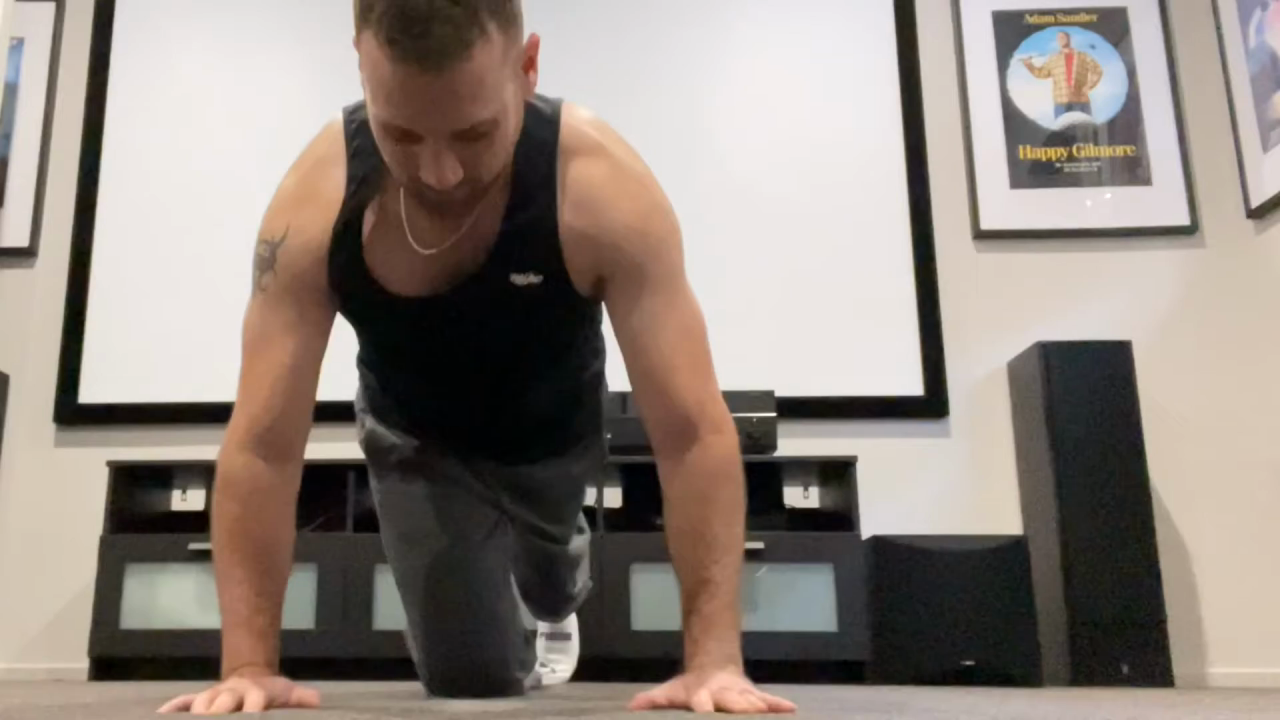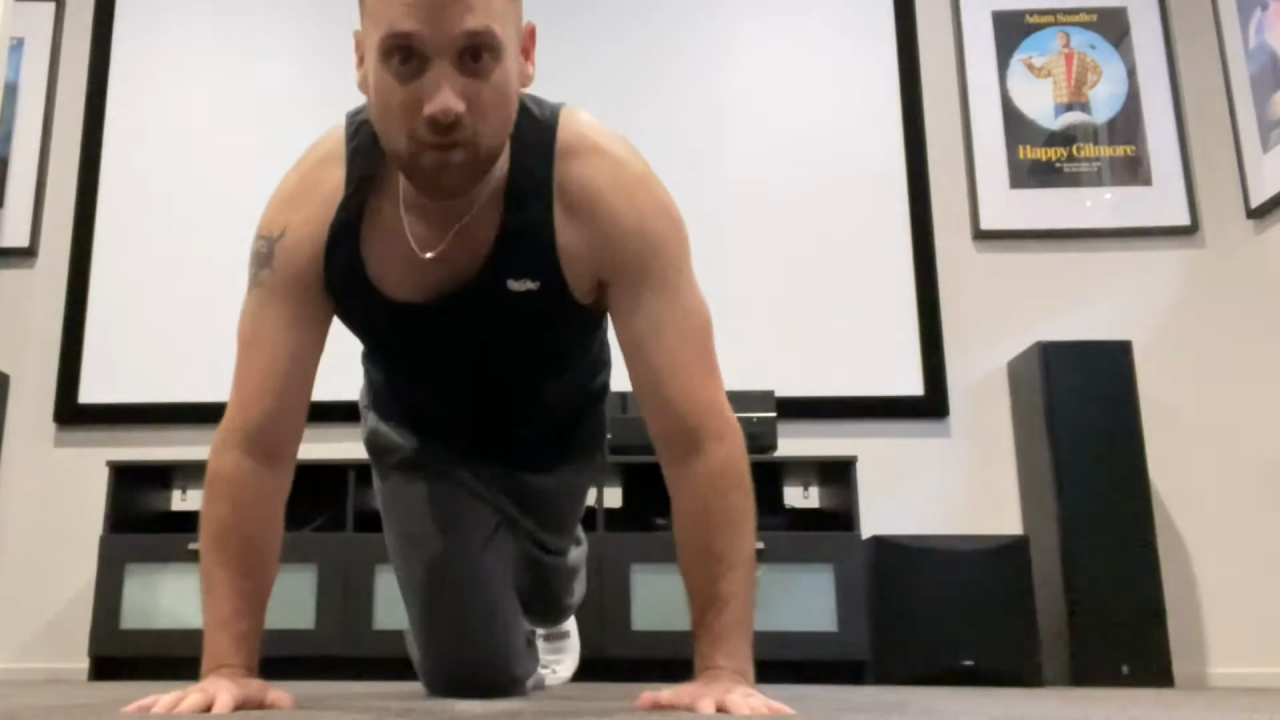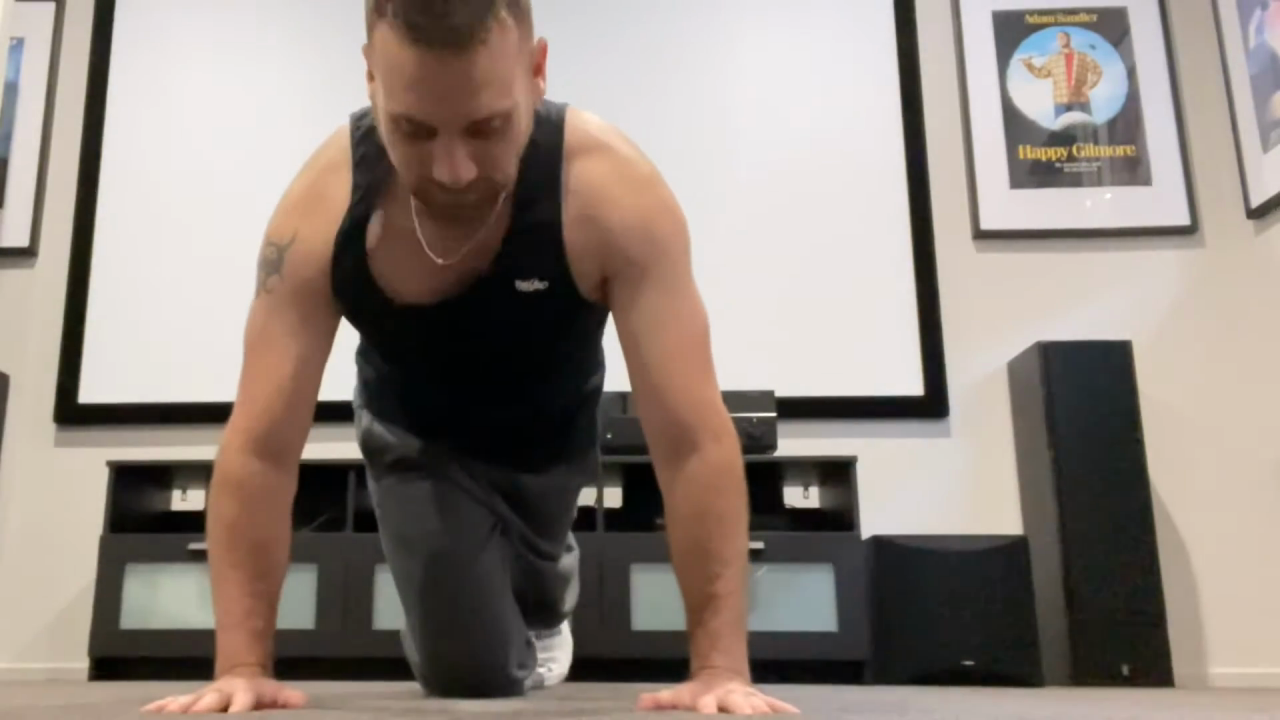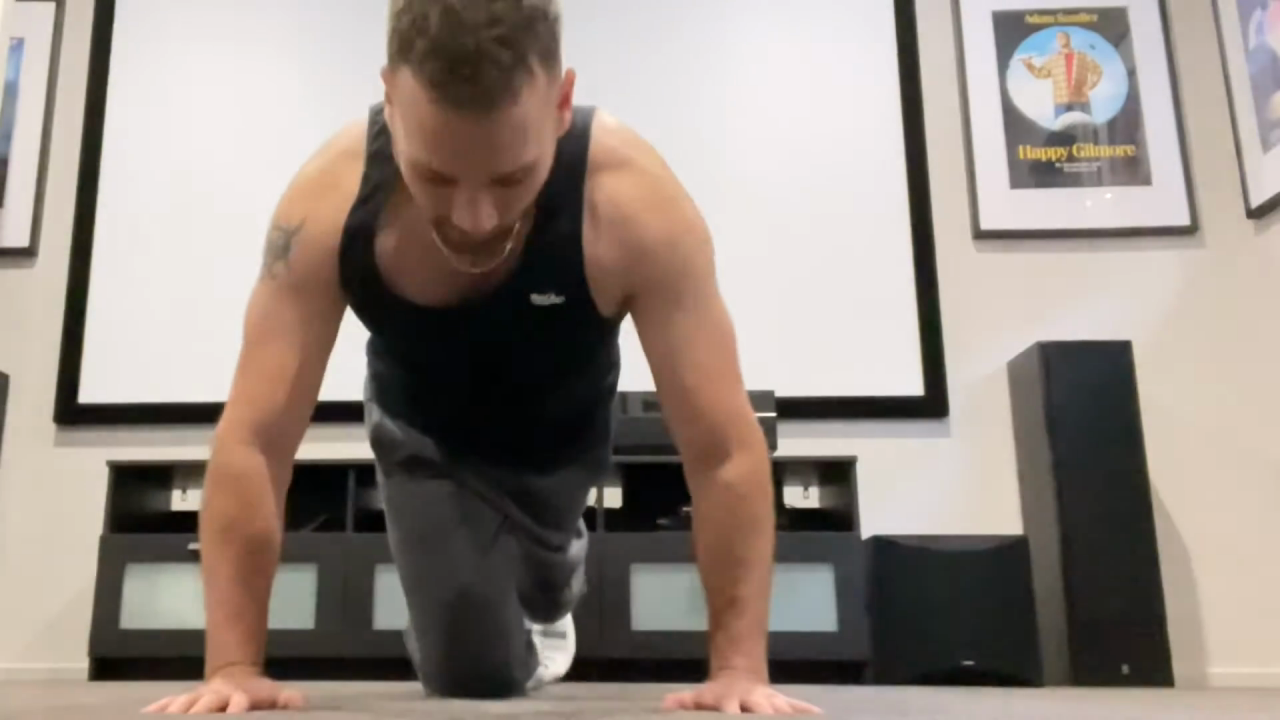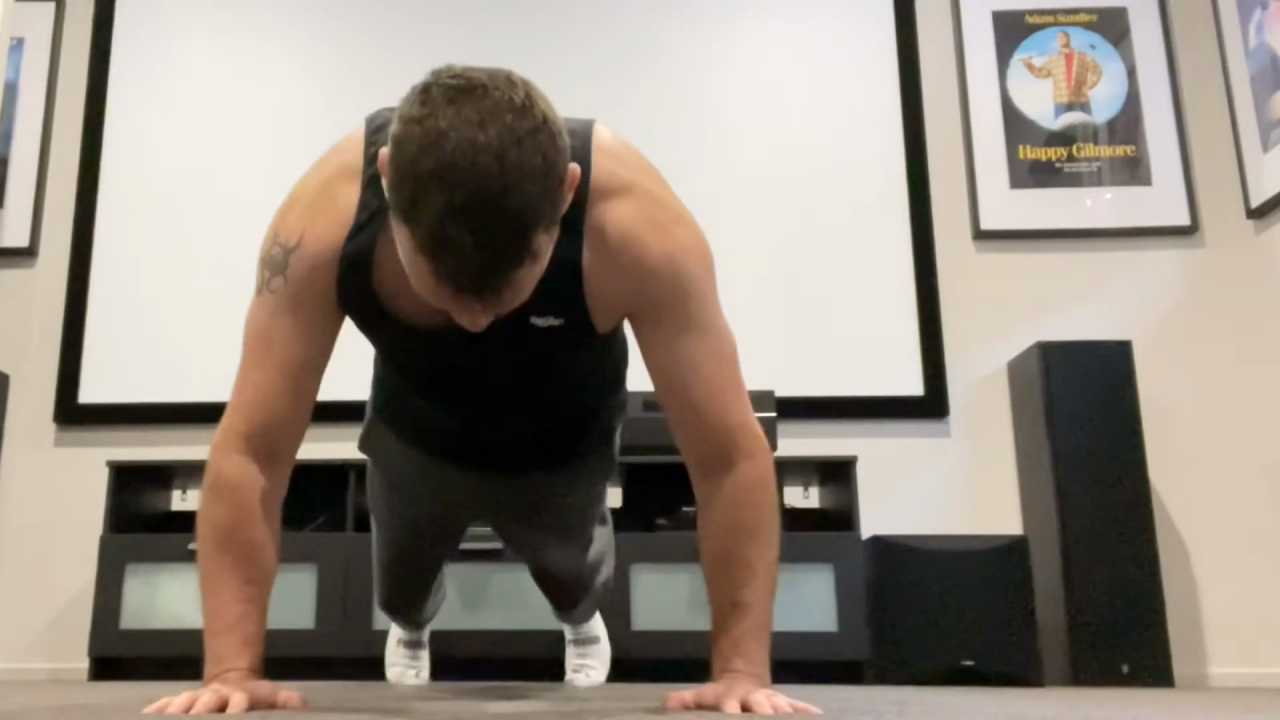
dt=1s
person 1, frame 1
left shoulder: (600, 184)
right shoulder: (316, 198)
left elbow: (692, 434)
right elbow: (262, 449)
left wrist: (713, 659)
left hip: (552, 424)
right hip: (414, 433)
left knee: (550, 590)
left ankle: (553, 607)
right ankle: (512, 652)
person 1, frame 2
left shoulder: (604, 186)
right shoulder: (315, 201)
left elbow: (698, 440)
right elbow: (253, 447)
left hip: (558, 429)
right hip: (419, 433)
left knee: (543, 595)
left ankle: (551, 616)
right ankle: (520, 656)
person 1, frame 3
left shoulder: (612, 188)
right shoulder: (323, 204)
left elbow: (691, 439)
right elbow: (260, 449)
left hip: (552, 426)
right hip: (413, 430)
left knee: (536, 595)
left ankle: (544, 620)
right ankle: (523, 653)
person 1, frame 4
left shoulder: (634, 201)
right shoulder: (329, 197)
left elbow: (724, 450)
right elbow: (252, 443)
left hip: (562, 434)
right hip: (422, 434)
left knee: (546, 566)
left ankle: (548, 618)
right ankle: (522, 661)
person 1, frame 5
left shoulder: (633, 222)
right shoulder: (328, 213)
left elbow: (731, 457)
right elbow: (249, 451)
left hip: (565, 439)
right hip: (413, 431)
left knee: (571, 565)
right knee: (404, 578)
left ankle: (582, 621)
right ankle: (410, 623)
